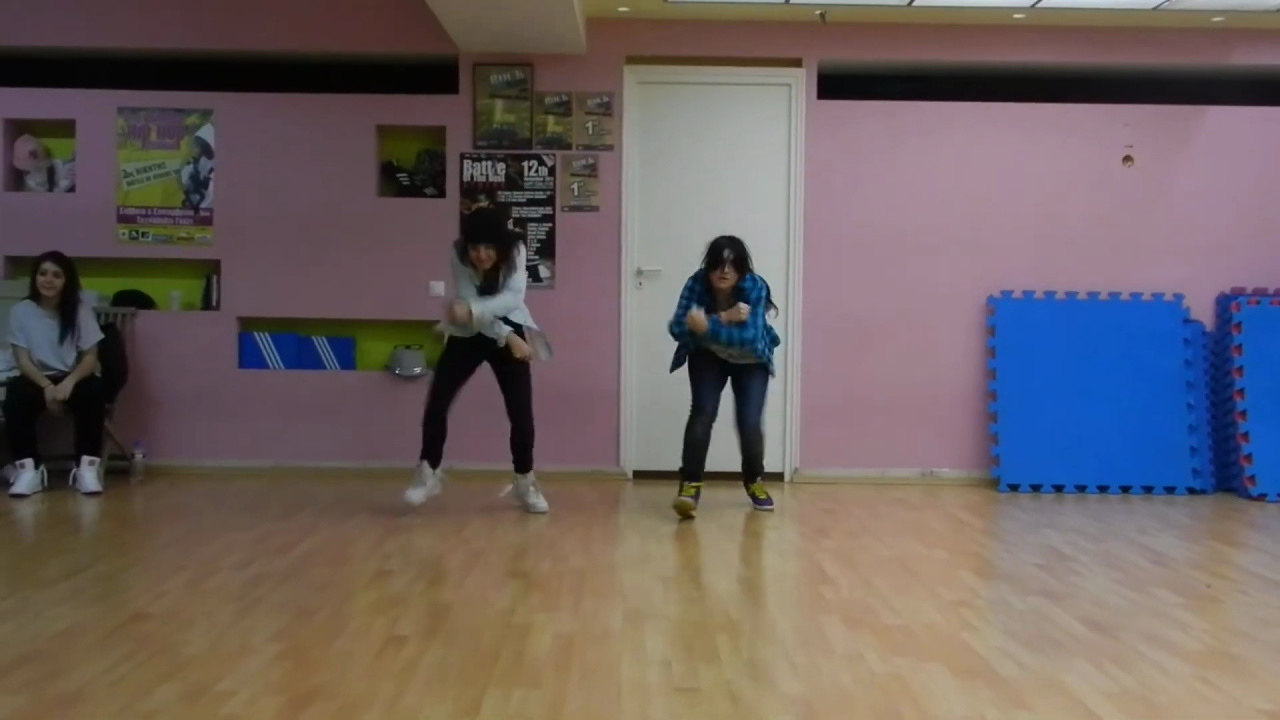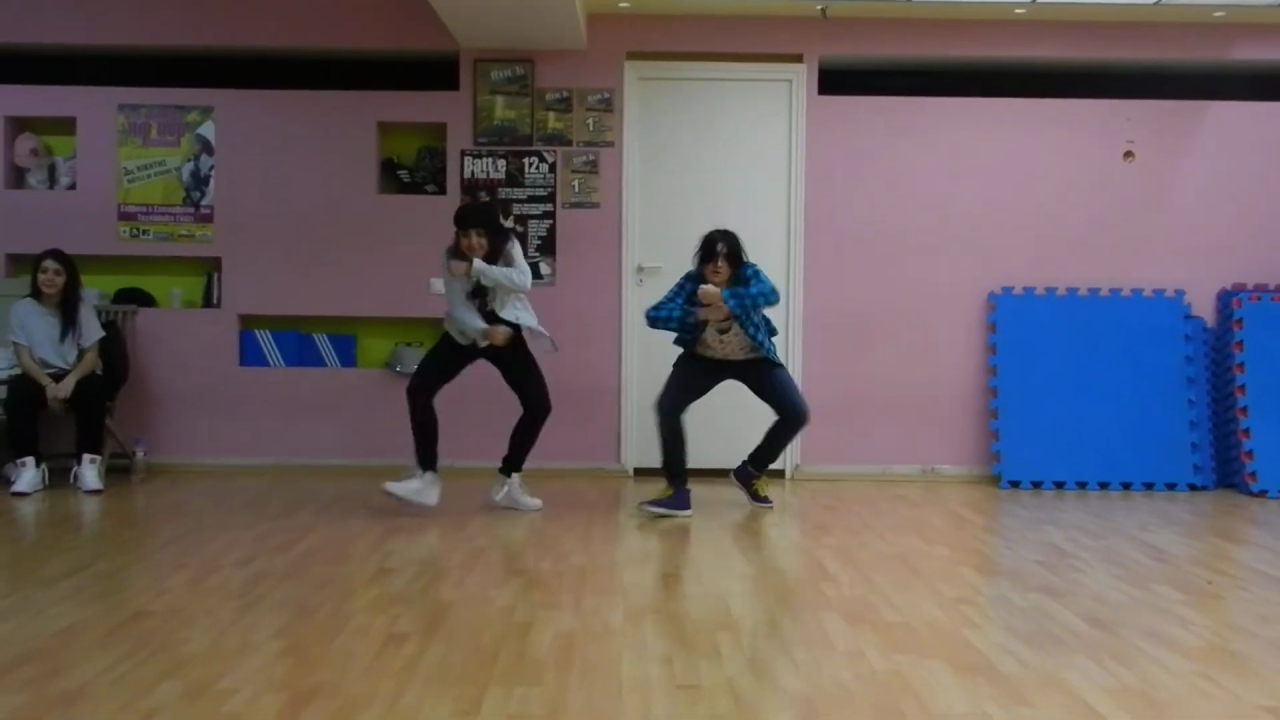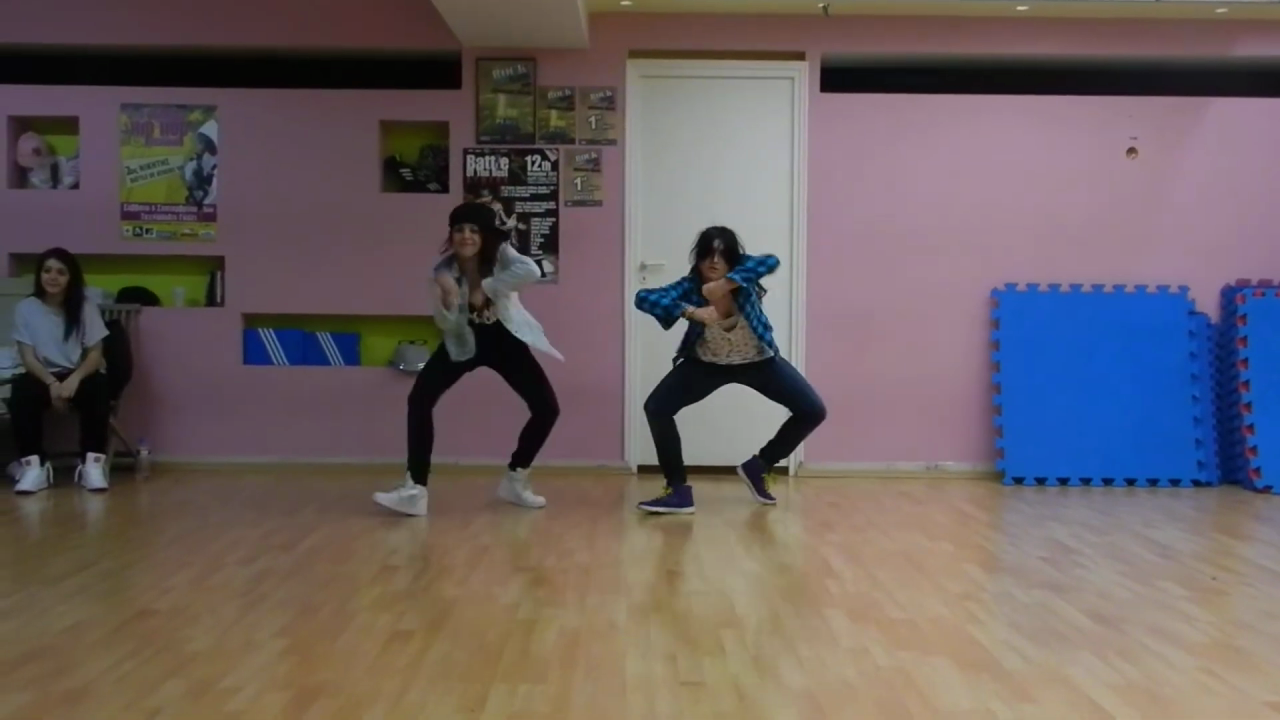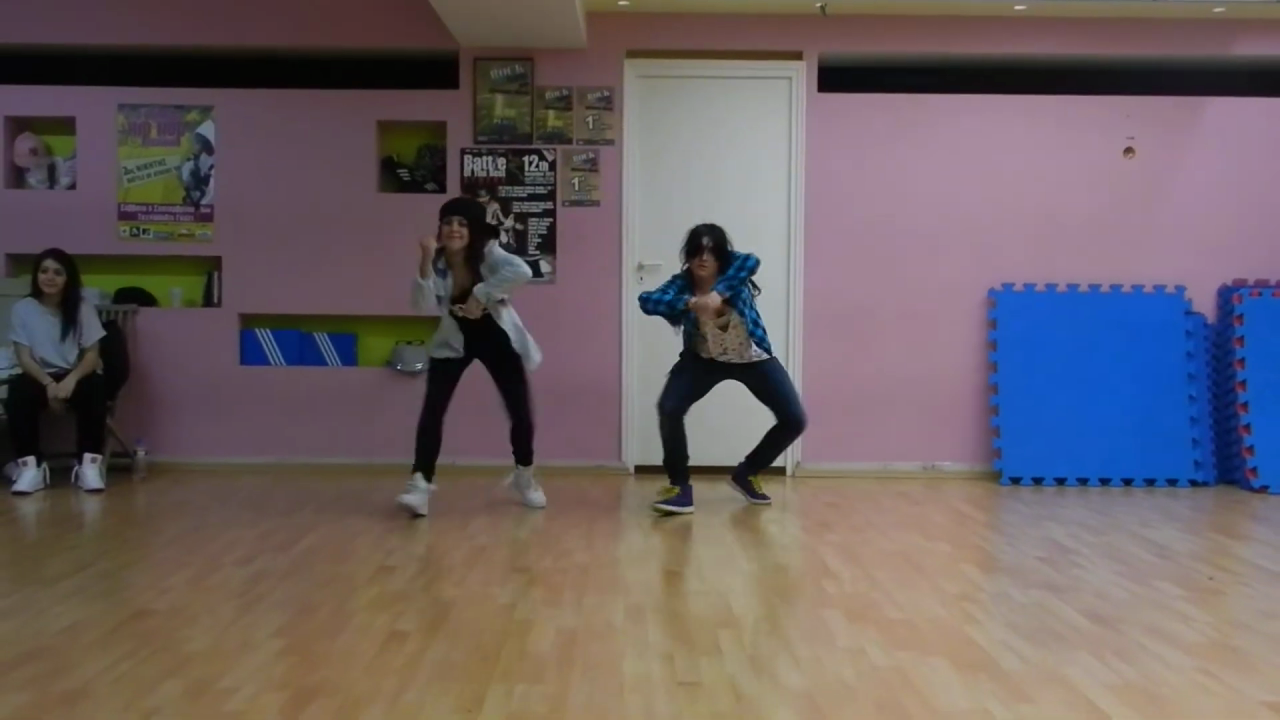
dt=0.1s
person 1, frame 1
left shoulder: (513, 252)
right shoulder: (459, 255)
left elbow: (513, 296)
right elbow: (466, 299)
left wrist: (472, 308)
right wrist: (506, 338)
left hip: (507, 330)
right hip: (469, 333)
left knee: (520, 411)
right knee: (438, 400)
left ankle: (526, 482)
right ankle: (429, 472)
person 1, frame 2
left shoulder: (508, 248)
right shoulder: (454, 257)
left elbow: (522, 282)
right elbow: (458, 309)
left wrist: (475, 267)
right wrist: (485, 332)
left hip: (506, 332)
right hip: (464, 334)
left knee: (540, 405)
right knee: (418, 390)
left ankle: (509, 483)
right ankle: (427, 479)
person 1, frame 3
left shoulder: (500, 254)
right shoulder: (447, 268)
left elbow: (530, 271)
right elbow: (444, 322)
left wrist: (487, 289)
right wrist: (448, 302)
left hip: (505, 343)
right hip: (463, 343)
left knee: (548, 408)
right knee: (418, 401)
left ankle: (516, 478)
right ankle: (415, 490)
person 1, frame 4
left shoulder: (488, 253)
right shoulder: (437, 262)
left elbow: (521, 272)
right elbow: (423, 306)
left wrist: (481, 294)
right wrist: (425, 264)
left hip: (497, 337)
right hip: (455, 340)
left knee: (521, 413)
right knee: (433, 407)
left ankle: (524, 475)
right ankle: (421, 486)
person 2, frame 1
left shoulder: (752, 285)
right shoulder: (698, 284)
left elbow: (751, 337)
right elbow: (677, 327)
left wrist: (709, 325)
right wrist: (724, 317)
left hip: (750, 361)
right hip: (708, 356)
left knee: (748, 423)
right knee: (704, 411)
left ankle: (753, 478)
right ankle: (690, 484)
person 2, frame 2
left shoulder: (748, 274)
right shoulder: (692, 283)
left elbow: (770, 294)
right elbow: (655, 315)
left wrist: (723, 297)
right wrist: (701, 314)
left hip: (754, 359)
right hip: (705, 359)
left knee: (797, 413)
right knee: (667, 407)
left ankle: (751, 471)
right ankle: (677, 491)
person 2, frame 3
left shoulder: (741, 268)
right shoulder: (690, 285)
left elbow: (769, 261)
right elbow: (643, 298)
left wrist: (728, 283)
right wrist: (687, 311)
left hip: (756, 360)
right hip: (706, 363)
left knee: (813, 411)
right knee: (656, 407)
left ankle: (758, 467)
right ankle: (678, 489)
person 2, frame 4
left shoulder: (733, 267)
right shoulder: (683, 283)
left elbow: (751, 262)
right elbow: (646, 300)
left wrist: (718, 293)
right wrist: (691, 303)
left hip: (752, 357)
right hip: (705, 359)
left knee: (795, 420)
right knee: (669, 408)
left ankle: (746, 474)
right ankle: (679, 486)
person 3, frame 1
left shoulder: (80, 310)
right shoulder: (21, 311)
left elbow: (90, 358)
right elbow: (23, 360)
left wrist: (69, 381)
right wrist: (46, 386)
left hip: (74, 378)
right hip: (38, 378)
left knee: (93, 390)
right knee: (16, 393)
left ankle: (87, 466)
right ankle: (28, 468)
person 3, frame 2
left shoulder: (82, 308)
right shoulder: (22, 309)
left elbow: (91, 355)
right elbow: (24, 358)
left wrist: (71, 379)
right wrist: (47, 384)
left hip: (75, 376)
right hip: (40, 376)
left knee: (94, 389)
right knee: (17, 391)
left ankle: (88, 465)
right ankle: (29, 467)
person 3, frame 3
left shoulder: (85, 307)
right shoulder: (26, 308)
left elbow: (95, 354)
right elbow: (28, 358)
left wrist: (75, 379)
right wrist: (52, 383)
left hip: (79, 374)
right hip: (43, 375)
left knee: (97, 388)
right knee: (21, 390)
left ankle: (93, 463)
right ankle: (34, 465)
person 3, frame 4
left shoulder: (82, 308)
right shoulder: (22, 309)
left elbow: (92, 355)
right elbow: (24, 358)
left wrist: (71, 379)
right wrist: (48, 384)
left hip: (76, 375)
right hip: (40, 376)
left knee: (94, 389)
right knee: (18, 391)
left ankle: (89, 464)
right ankle: (30, 466)
